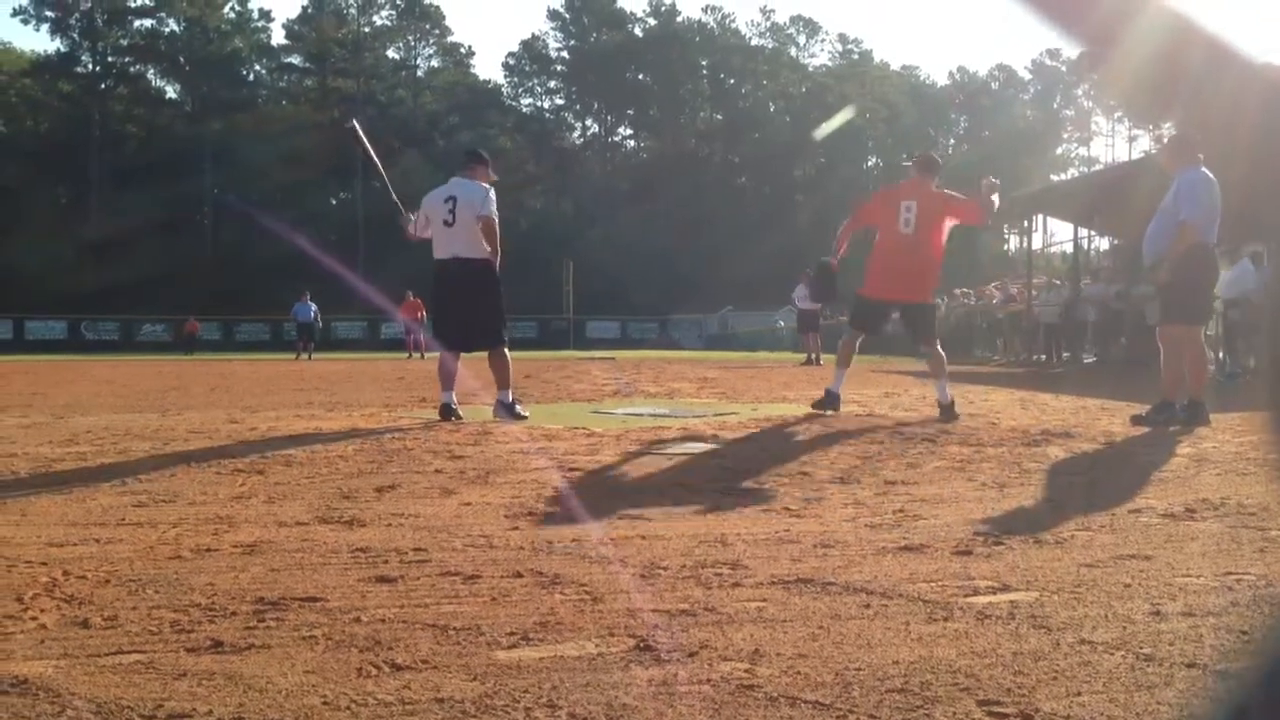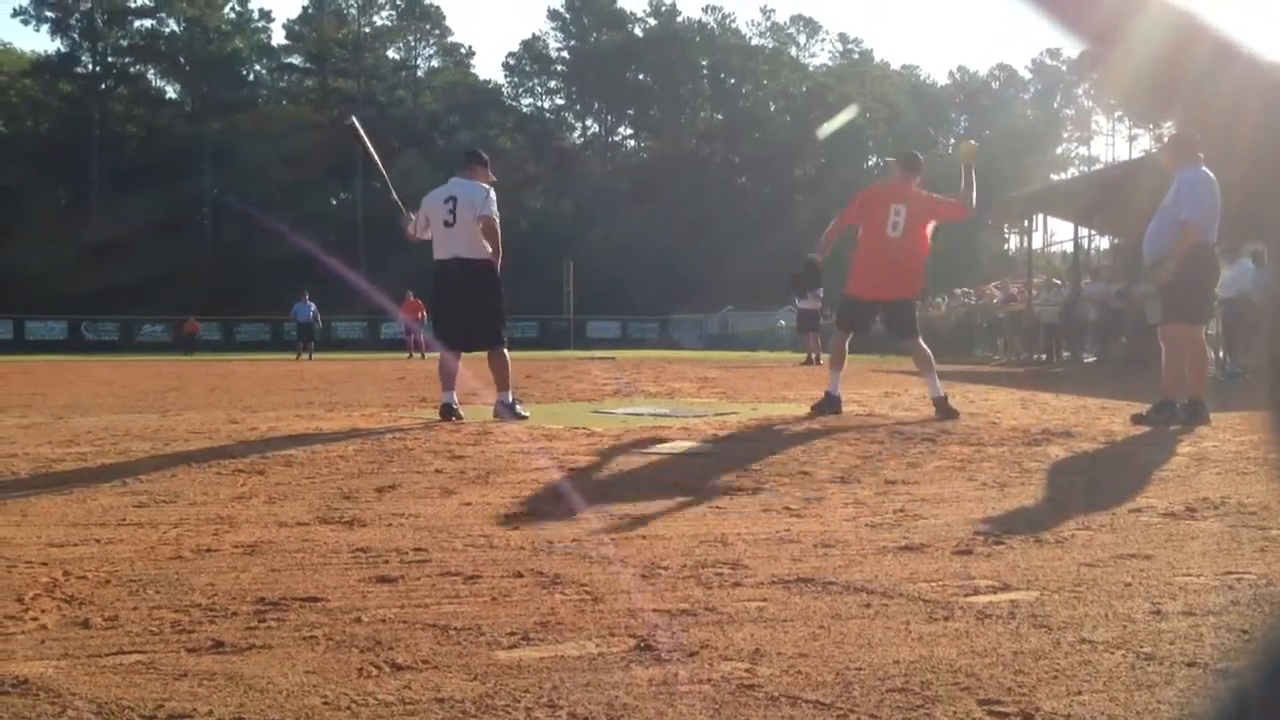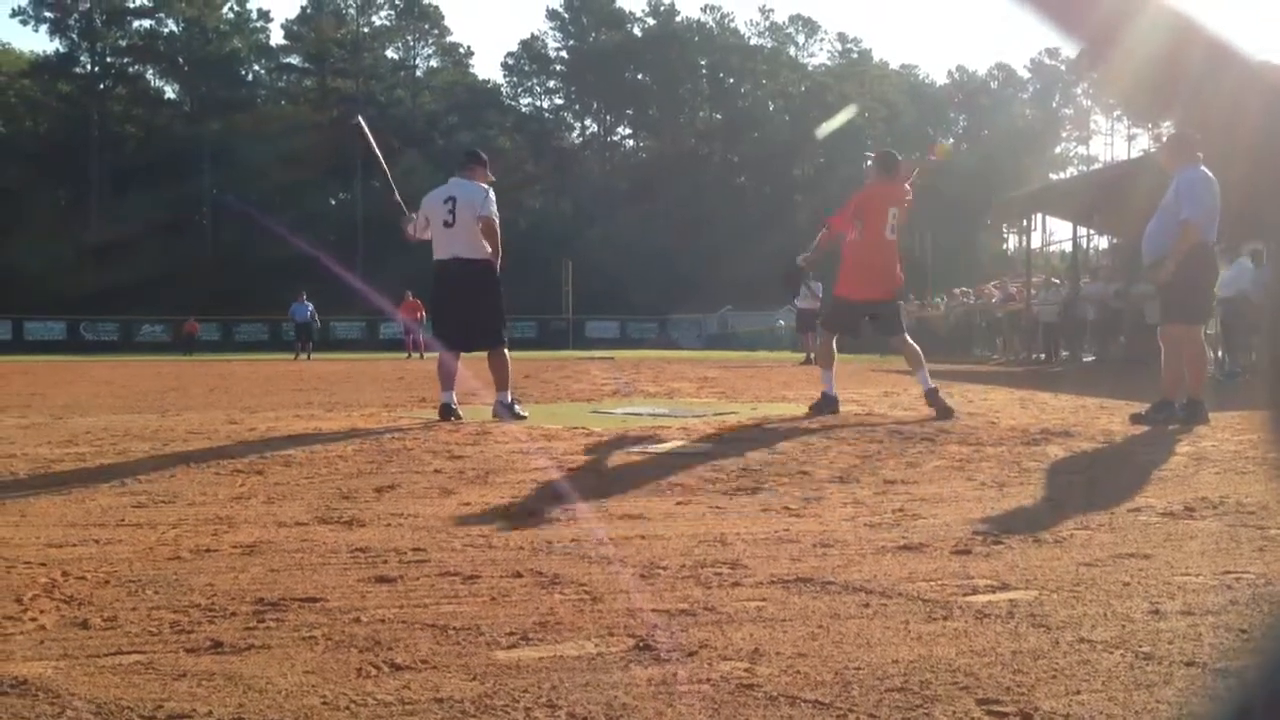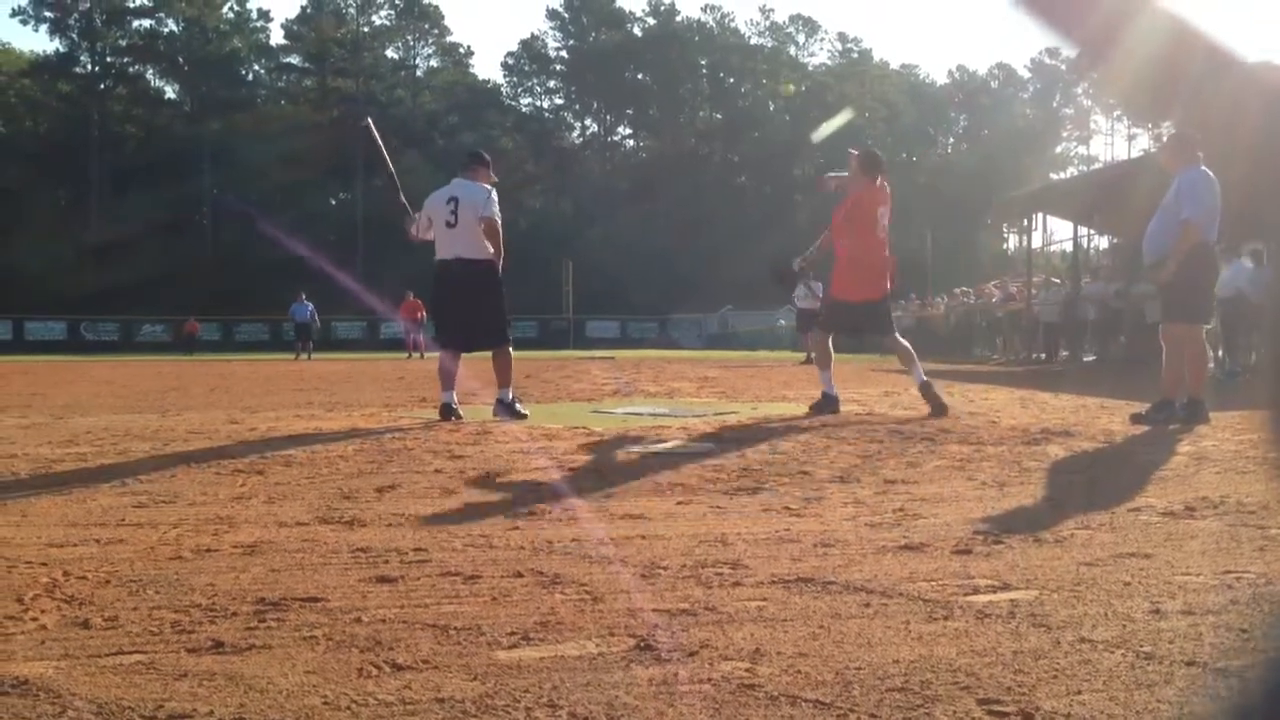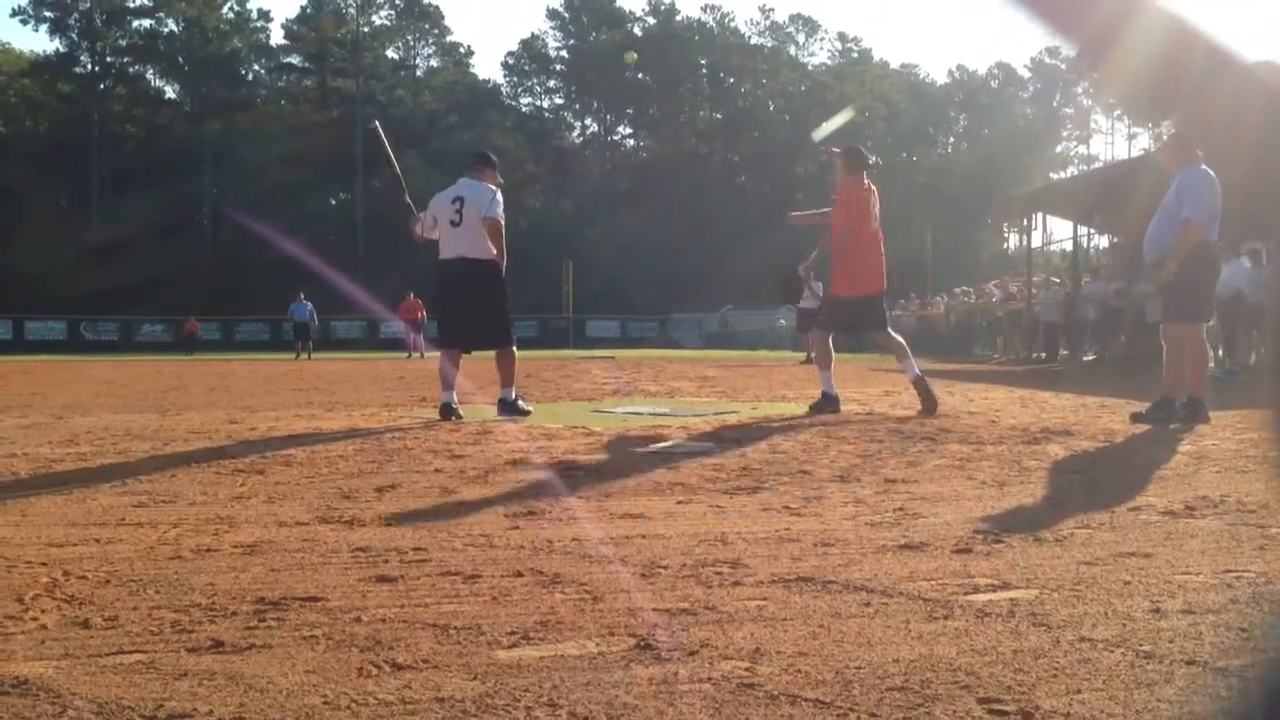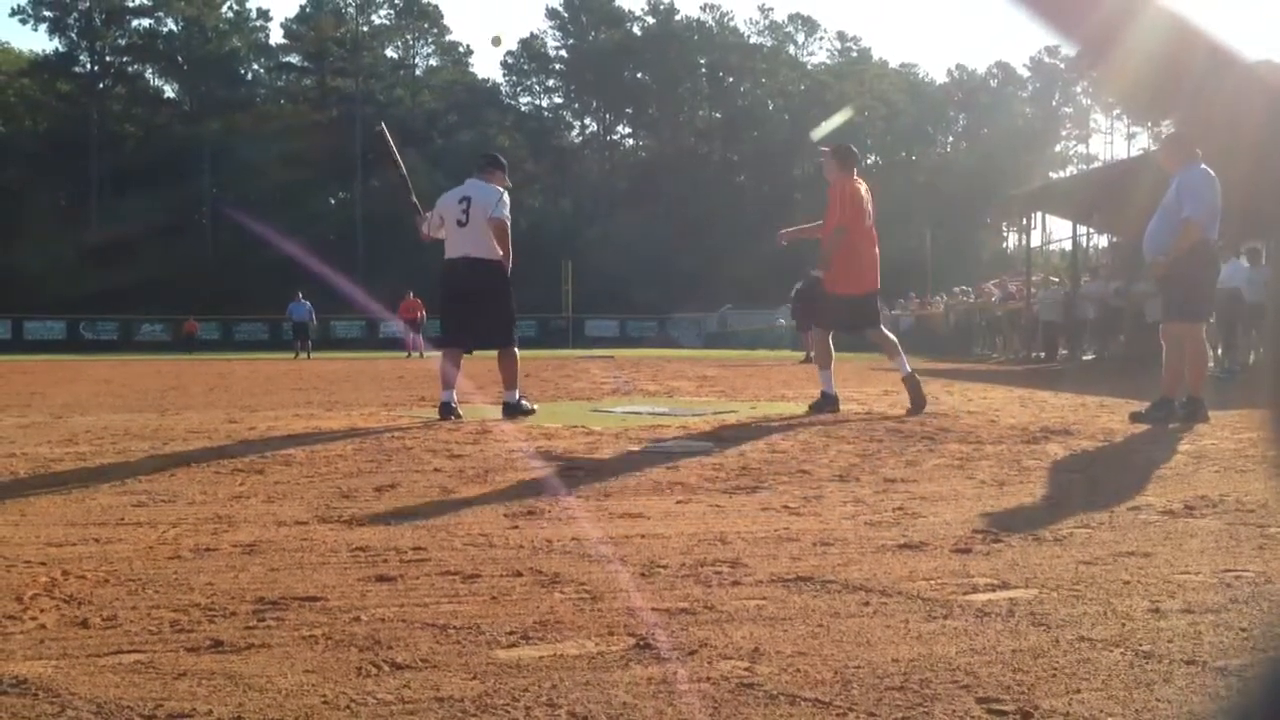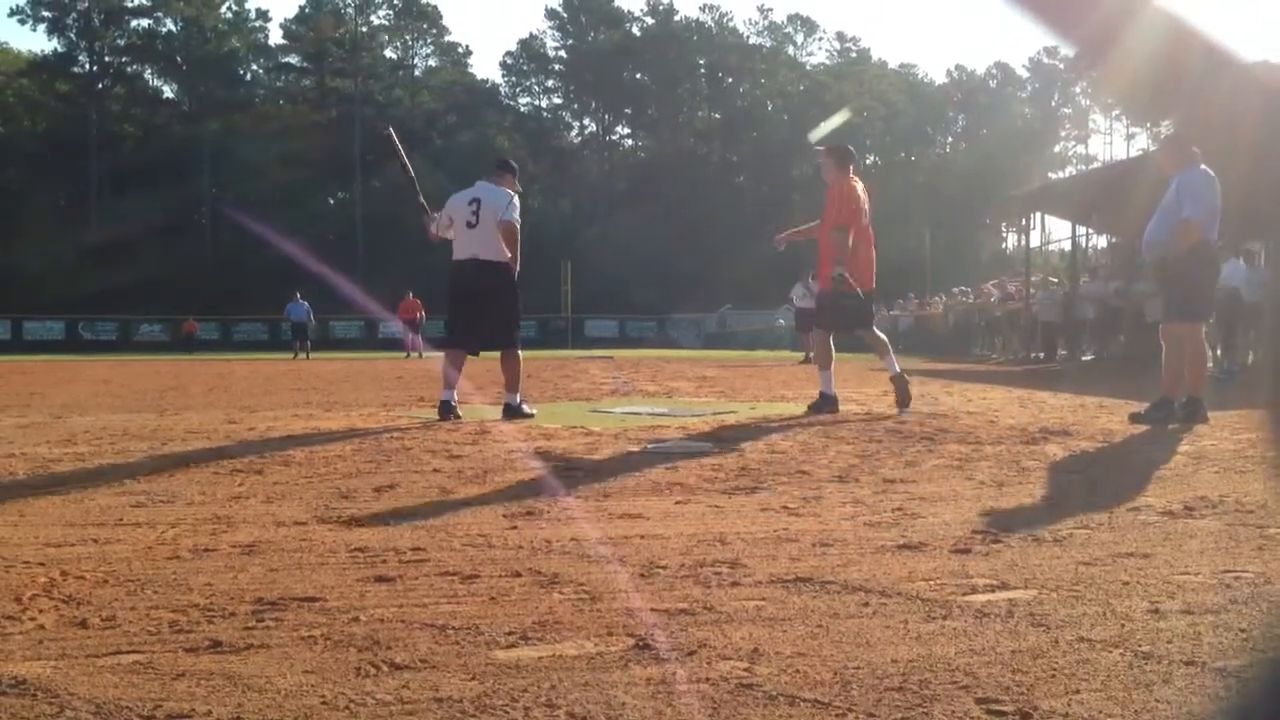
dt=0.1s
person 1, frame 1
left shoulder: (1194, 179)
right shoulder: (1186, 180)
left elbow: (1190, 227)
left wrist: (1167, 264)
right wrist: (1165, 266)
left hip: (1186, 266)
right hip: (1179, 268)
left knee: (1186, 335)
right knee: (1170, 336)
left ankle: (1194, 406)
right ankle: (1169, 405)
person 1, frame 2
left shoulder: (1194, 178)
right shoulder: (1186, 180)
left elbow: (1192, 227)
left wrist: (1170, 263)
right wrist: (1166, 265)
left hip: (1187, 265)
right hip: (1179, 267)
left knee: (1187, 335)
right knee: (1171, 336)
left ankle: (1194, 405)
right ankle: (1169, 404)
person 1, frame 3
left shoulder: (1194, 178)
right shoulder: (1184, 180)
left elbow: (1192, 226)
left wrist: (1170, 263)
right wrist: (1166, 265)
left hip: (1186, 266)
right hip: (1177, 268)
left knee: (1186, 334)
right knee: (1171, 336)
left ankle: (1193, 405)
right ankle: (1168, 404)
person 1, frame 4
left shoulder: (1195, 178)
right shoulder: (1186, 180)
left elbow: (1193, 226)
left wrist: (1172, 262)
right wrist: (1167, 265)
left hip: (1187, 265)
right hip: (1178, 267)
left knee: (1187, 333)
right knee: (1172, 335)
left ankle: (1194, 405)
right ankle: (1168, 403)
person 1, frame 5
left shoulder: (1195, 177)
right shoulder: (1185, 179)
left elbow: (1194, 225)
left wrist: (1173, 262)
right wrist: (1167, 265)
left hip: (1189, 265)
right hip: (1178, 267)
left knee: (1188, 332)
right knee: (1172, 334)
left ankle: (1194, 404)
right ankle: (1168, 402)
person 1, frame 6
left shoulder: (1195, 176)
right shoulder: (1185, 179)
left elbow: (1194, 225)
left wrist: (1167, 258)
right wrist: (1165, 261)
left hip: (1189, 264)
right hip: (1178, 266)
left knee: (1188, 332)
right knee: (1172, 334)
left ankle: (1194, 403)
right ankle: (1168, 402)
person 1, frame 7
left shoulder: (1196, 177)
right shoulder: (1184, 180)
left elbow: (1192, 226)
left wrist: (1157, 248)
right wrist: (1151, 249)
left hip: (1190, 263)
right hip: (1178, 265)
left knee: (1188, 332)
right knee: (1171, 334)
left ankle: (1193, 404)
right ankle: (1168, 402)
person 2, frame 1
left shoulder: (432, 197)
right shoulder: (481, 191)
left elbow: (415, 234)
right elbow: (488, 222)
left wrist: (409, 222)
right wrist: (495, 253)
left hip: (444, 271)
right hip: (478, 270)
left knee: (449, 343)
right knee: (496, 340)
left ankle: (448, 402)
right ankle: (505, 401)
person 2, frame 2
left shoulder: (432, 198)
right shoulder: (482, 192)
left elbow: (414, 234)
right elbow: (489, 222)
left wrist: (409, 222)
right wrist: (497, 254)
left hip: (445, 272)
right hip: (479, 270)
left knee: (449, 343)
right knee: (496, 340)
left ankle: (448, 402)
right ankle: (505, 401)
person 2, frame 3
left shoulder: (431, 198)
right shoulder: (481, 192)
left elbow: (414, 235)
right elbow: (488, 223)
left wrist: (409, 222)
right wrist: (497, 255)
left hip: (444, 272)
right hip: (478, 271)
left knee: (448, 343)
right knee: (496, 340)
left ankle: (447, 402)
right ankle: (504, 401)
person 2, frame 4
left shoulder: (434, 198)
right shoulder: (483, 193)
left elbow: (417, 235)
right elbow: (490, 224)
left wrist: (413, 222)
right wrist: (499, 256)
left hip: (446, 273)
right hip: (480, 271)
left knee: (449, 343)
right knee: (500, 339)
left ankle: (448, 401)
right ankle: (505, 399)
person 2, frame 5
left shoulder: (440, 198)
right shoulder: (488, 193)
left elbow: (421, 234)
right elbow: (493, 224)
left wrist: (418, 221)
right wrist: (502, 257)
left hip: (449, 272)
right hip: (483, 271)
left knee: (451, 342)
right knee: (503, 339)
left ankle: (448, 401)
right ankle: (508, 398)
person 2, frame 6
left shoulder: (447, 198)
right shoulder: (495, 194)
left elbow: (428, 233)
right elbow: (499, 225)
left wrist: (424, 220)
right wrist: (507, 258)
left hip: (454, 272)
right hip: (489, 271)
left knee: (453, 342)
right knee: (505, 340)
left ankle: (447, 400)
right ankle: (512, 400)
person 2, frame 7
left shoulder: (457, 198)
right shoulder: (506, 197)
left elbow: (436, 234)
right elbow: (509, 227)
left wrist: (432, 222)
right wrist: (515, 261)
left hip: (461, 272)
right hip: (496, 273)
left knee: (457, 342)
right knee: (509, 342)
left ankle: (448, 399)
right ankle: (512, 402)
person 3, frame 1
left shoulder: (889, 194)
right shoulder: (945, 201)
left elbow: (854, 222)
right elbow: (985, 211)
left wrist: (834, 255)
right wrist: (991, 191)
left hip: (879, 283)
right hip: (919, 288)
left knee: (853, 333)
right knee: (929, 344)
left ankle: (833, 395)
right ankle: (946, 403)
person 3, frame 2
left shoulder: (875, 193)
right shoulder: (928, 203)
left elbow: (840, 222)
right elbow: (966, 207)
left wrist: (820, 252)
right wrist: (968, 170)
left hip: (863, 283)
right hip: (902, 287)
left knee: (841, 334)
right knee: (912, 341)
left ankle: (832, 398)
right ankle: (940, 400)
person 3, frame 3
left shoulder: (866, 195)
right shoulder: (902, 195)
left elbow: (835, 230)
left wrist: (810, 254)
left hip: (853, 284)
right hip: (887, 284)
left knee: (827, 334)
right knee: (900, 339)
left ankle: (829, 397)
right ankle: (931, 393)
person 3, frame 4
left shoulder: (857, 196)
right shoulder: (882, 192)
left elbow: (834, 235)
left wrist: (808, 257)
right wrist: (845, 182)
left hip: (848, 285)
right hip: (878, 284)
left knee: (822, 334)
right knee: (891, 338)
left ankle: (829, 397)
right ankle: (925, 386)
person 3, frame 5
left shoulder: (849, 192)
right shoulder: (868, 189)
left elbow: (836, 234)
left wrist: (810, 262)
right wrist: (807, 216)
left hip: (848, 279)
right hip: (873, 278)
left knee: (822, 333)
right knee: (883, 333)
left ankle: (829, 396)
right ankle: (918, 380)
person 3, frame 6
left shoulder: (842, 189)
right shoulder: (859, 187)
left elbow: (837, 233)
left wrist: (822, 268)
right wrist: (794, 233)
left hip: (843, 278)
right hip: (866, 276)
left knee: (821, 332)
right knee: (876, 330)
left ankle: (828, 396)
right ankle: (907, 375)
person 3, frame 7
left shoulder: (840, 189)
right shoulder: (855, 186)
left elbow: (843, 231)
right elbow: (827, 225)
left wrist: (839, 268)
right wrist: (791, 235)
left hip: (842, 276)
right hip: (861, 276)
left knee: (822, 333)
right knee: (867, 329)
left ankle: (828, 396)
right ankle: (896, 374)
